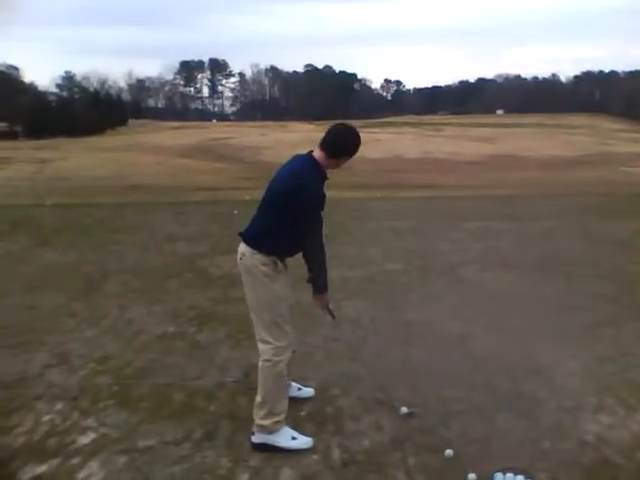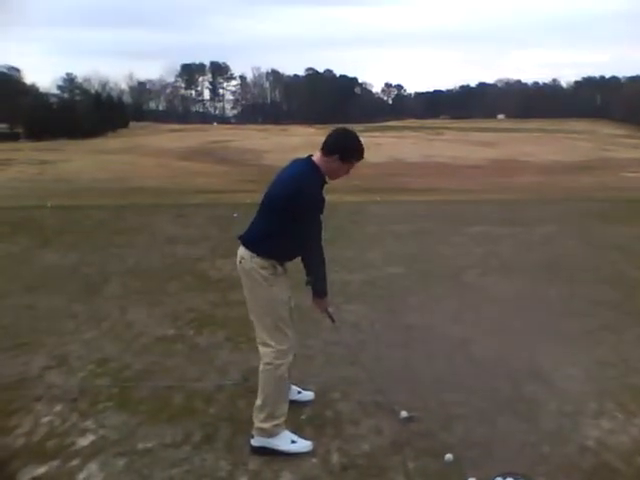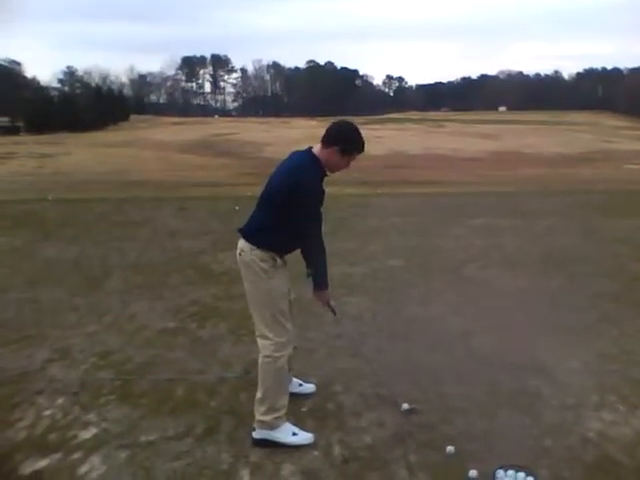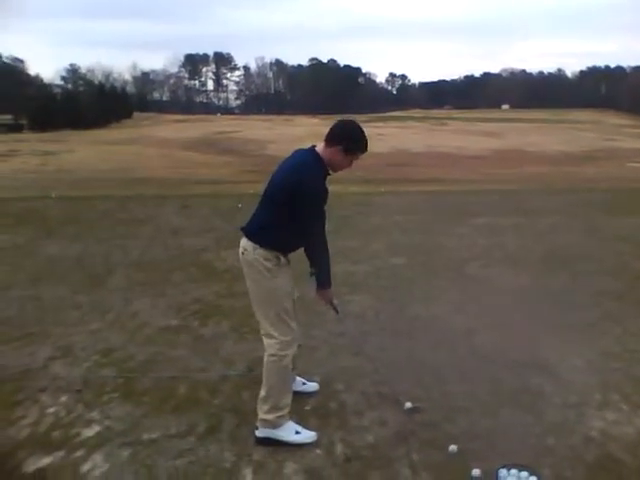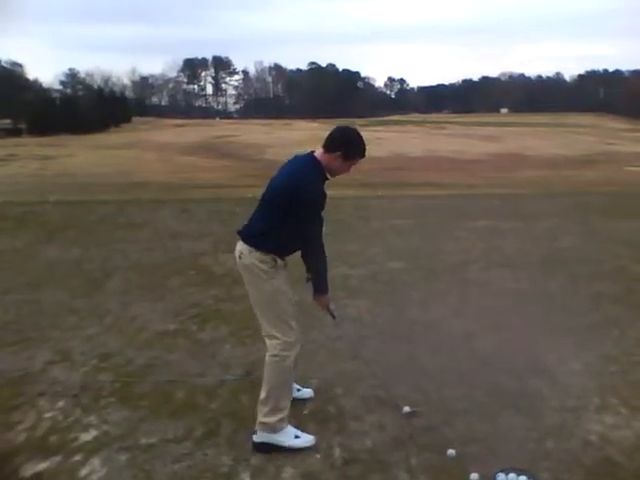
dt=0.4s
person 1, frame 1
left shoulder: (301, 165)
right shoulder: (308, 184)
right elbow: (312, 239)
left wrist: (314, 276)
right wrist: (320, 286)
left hip: (263, 253)
right hip: (262, 260)
left knee: (279, 329)
right knee: (276, 342)
left ankle: (279, 384)
right ankle: (267, 429)
person 1, frame 2
left shoulder: (301, 169)
right shoulder: (306, 187)
left elbow: (303, 238)
right elbow: (311, 243)
left wrist: (313, 280)
right wrist: (320, 290)
left hip: (264, 257)
right hip: (262, 264)
left knee: (282, 327)
right knee: (277, 345)
left ankle: (279, 388)
right ankle: (267, 432)
person 1, frame 3
left shoulder: (301, 161)
right shoulder: (306, 179)
left elbow: (303, 230)
right elbow: (311, 235)
left wrist: (313, 272)
right wrist: (320, 283)
left hip: (263, 249)
right hip: (261, 256)
left knee: (282, 321)
right knee: (276, 338)
left ankle: (280, 380)
right ankle: (268, 425)
person 1, frame 4
left shoulder: (303, 159)
right shoulder: (310, 179)
right elbow: (314, 234)
left wrist: (316, 270)
right wrist: (324, 282)
left hip: (264, 247)
right hip: (264, 255)
left knee: (284, 320)
right knee: (282, 336)
left ankle: (284, 379)
right ankle: (271, 423)
person 1, frame 5
left shoulder: (302, 164)
right shoulder: (309, 183)
right elbow: (312, 238)
left wrist: (311, 271)
right wrist: (320, 287)
left hip: (260, 250)
right hip: (261, 258)
left knee: (280, 327)
right knee: (284, 338)
left ankle: (279, 385)
right ankle: (270, 427)
